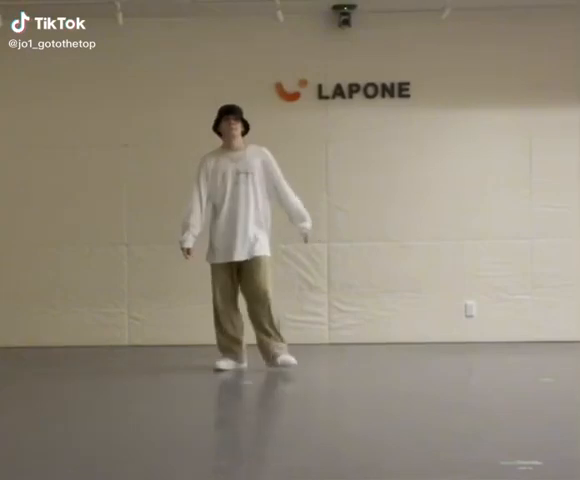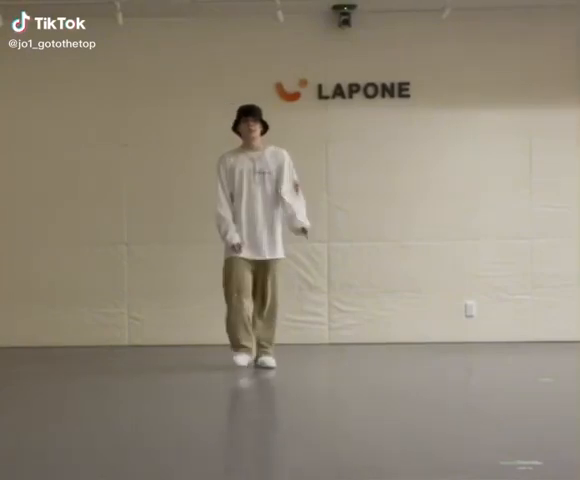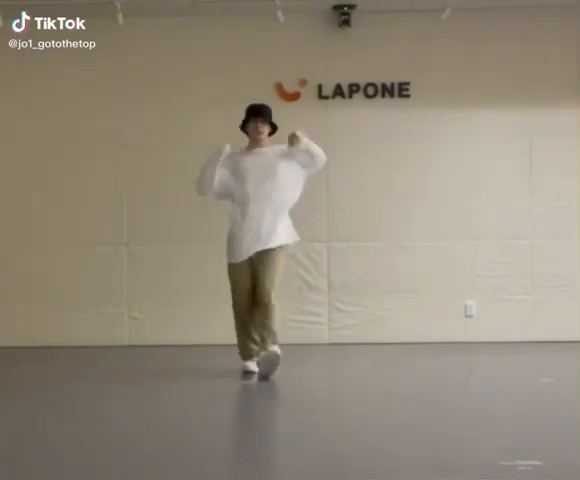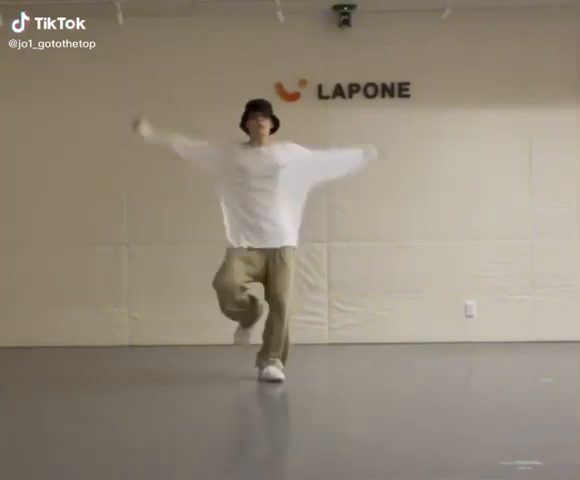
dt=0.7s
person 1, frame 1
left shoulder: (261, 156)
right shoulder: (209, 162)
left elbow: (282, 191)
right elbow: (199, 201)
left wrist: (302, 220)
right wrist: (188, 236)
left hip: (255, 240)
right hip: (222, 243)
left knee: (260, 295)
right knee: (225, 302)
left ankle: (276, 351)
right ankle: (233, 353)
person 1, frame 2
left shoulder: (279, 156)
right shoulder: (227, 160)
left elbow: (290, 193)
right elbow: (223, 202)
left wrist: (299, 220)
right wrist: (230, 234)
left hip: (269, 242)
right hip: (240, 242)
left knee: (267, 300)
right knee: (237, 294)
left ankle: (264, 351)
right ankle: (243, 348)
person 1, frame 3
left shoulder: (285, 154)
right shoulder: (233, 160)
left elbow: (318, 160)
right elbow: (204, 188)
left wrist: (302, 142)
right wrist: (221, 156)
left hip: (272, 239)
right hip: (240, 242)
left knee: (266, 297)
right knee: (243, 303)
left ankle: (267, 348)
right ankle: (251, 354)
person 1, frame 4
left shoulder: (293, 153)
right shoulder: (230, 154)
left elbow: (329, 159)
right elbow: (188, 146)
left wrist: (362, 154)
right wrist: (152, 133)
left hip: (282, 241)
right hip: (245, 241)
left knee: (281, 302)
right knee: (226, 285)
left ankle: (271, 362)
right ankle: (249, 314)
